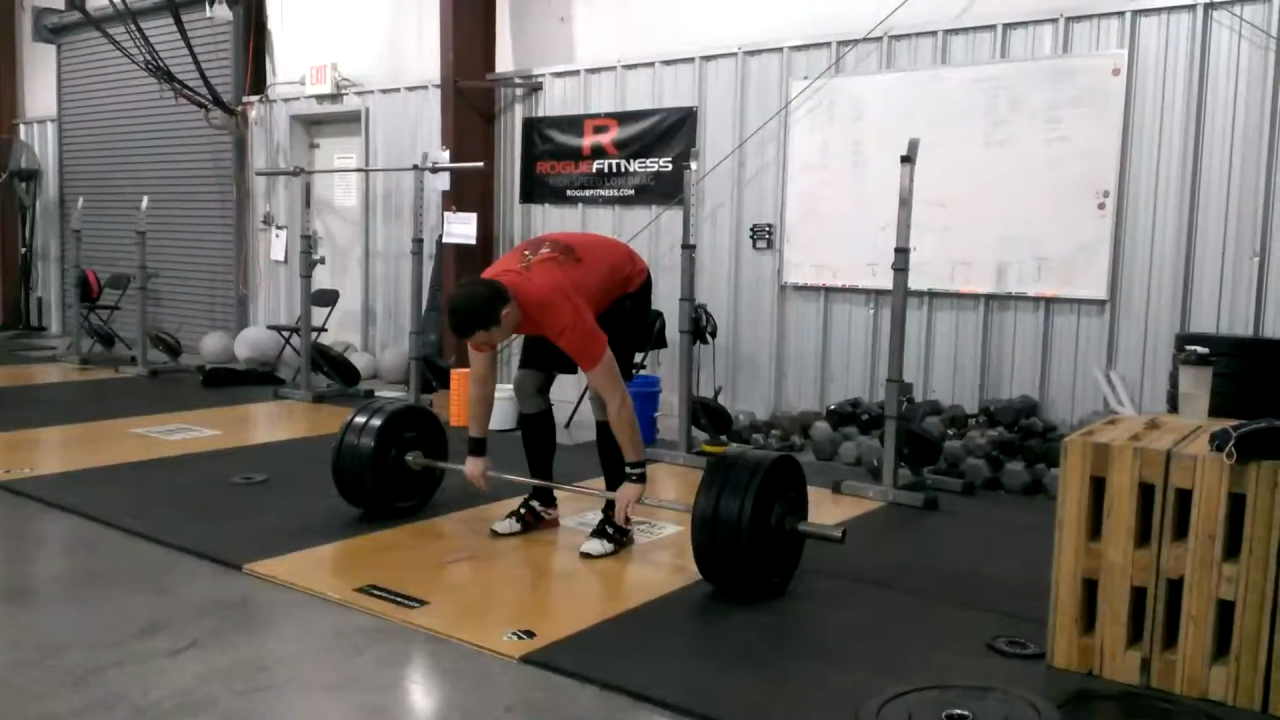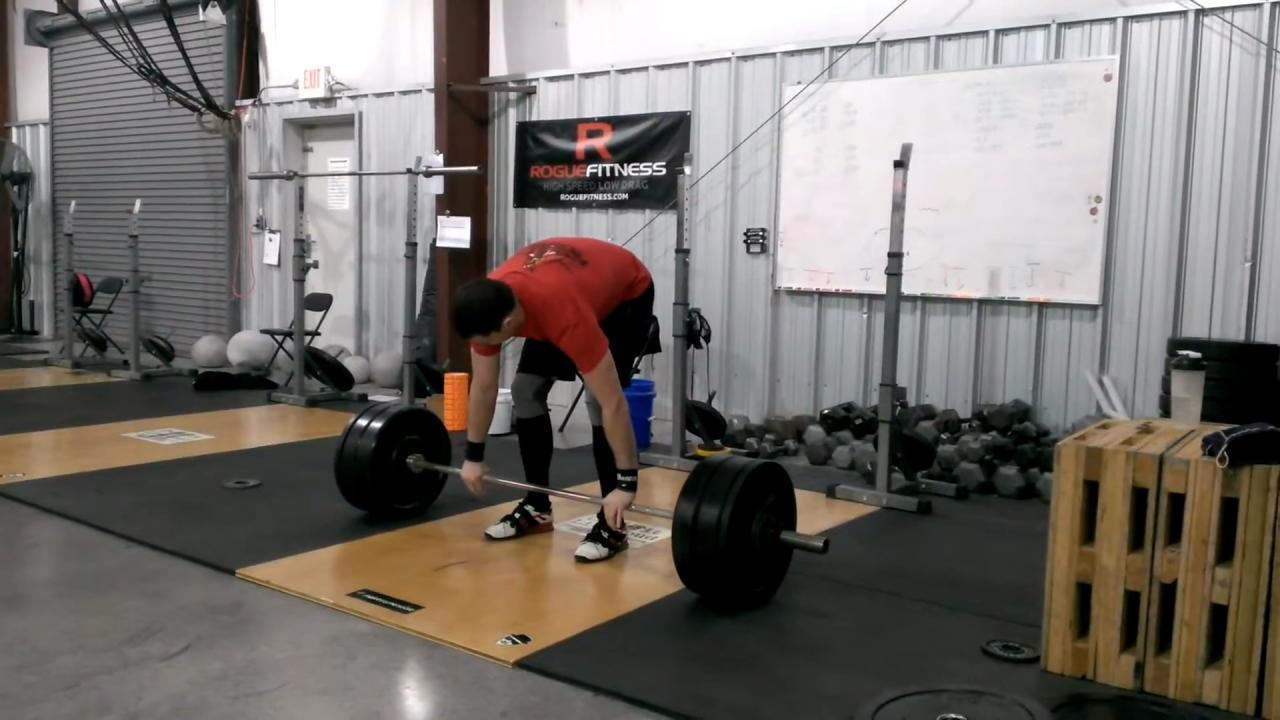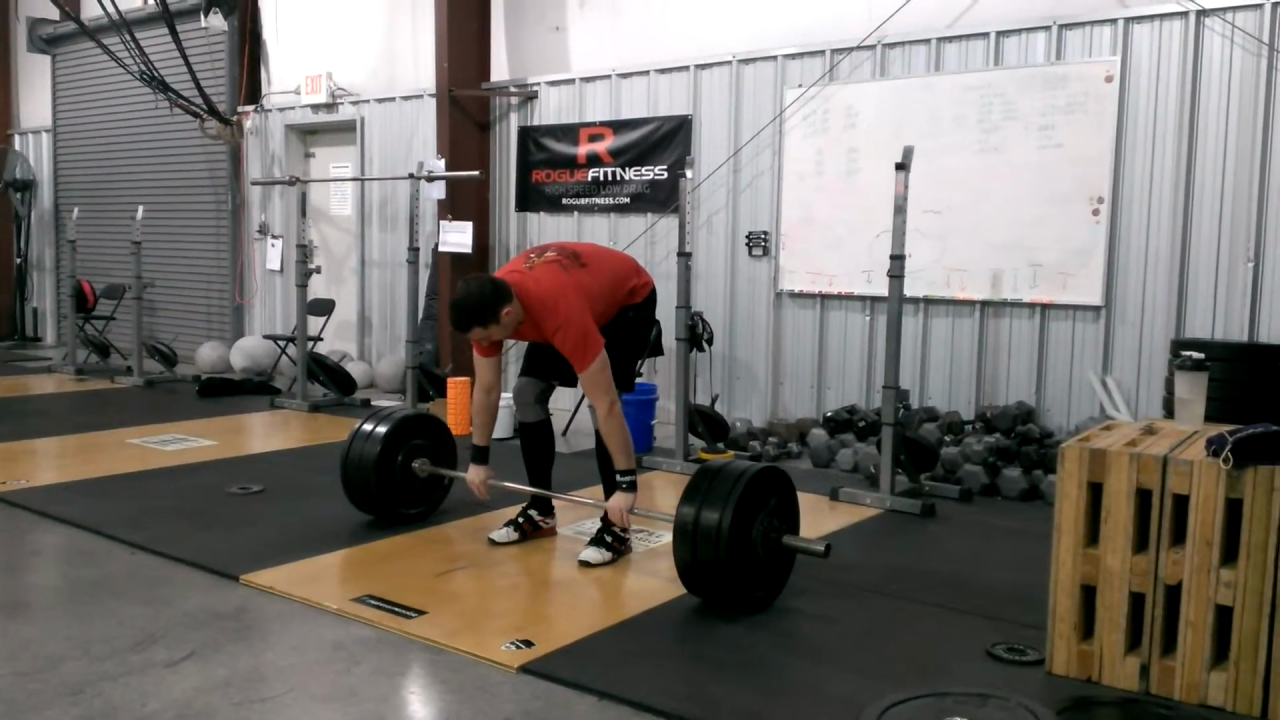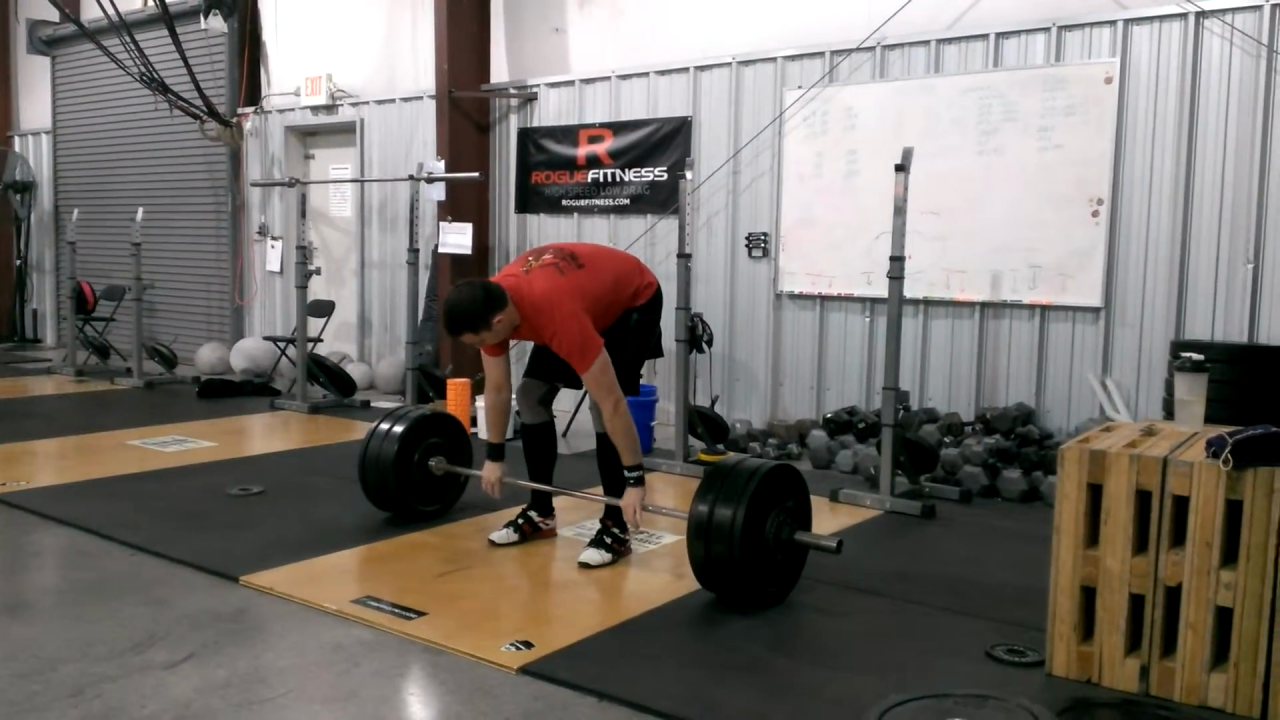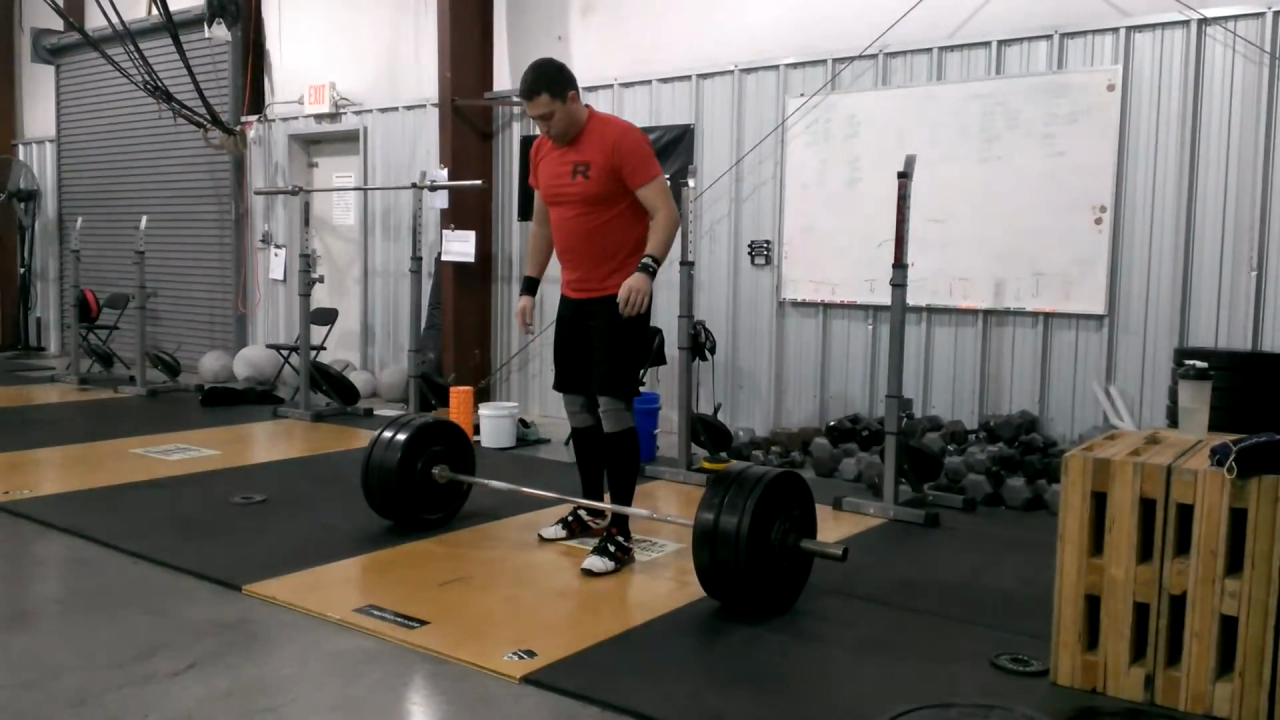
dt=1s
person 1, frame 1
left shoulder: (562, 313)
right shoulder: (481, 303)
left elbow: (617, 398)
right elbow: (481, 382)
left wrist: (635, 474)
right wrist: (476, 451)
left hip: (624, 287)
left knee: (600, 394)
right knee: (528, 386)
left ankle: (616, 519)
right ankle: (542, 502)
person 1, frame 2
left shoulder: (565, 316)
right shoulder: (487, 305)
left elbow: (613, 403)
right elbow: (483, 386)
left wrist: (627, 482)
right wrist: (473, 456)
left hip: (627, 294)
left knee: (597, 399)
right knee: (525, 390)
left ankle: (612, 525)
right ankle: (537, 507)
person 1, frame 3
left shoulder: (563, 314)
right shoulder: (488, 305)
left elbow: (606, 405)
right elbow: (485, 389)
left wrist: (626, 485)
right wrist: (478, 460)
left hip: (629, 301)
left knee: (598, 402)
right knee: (526, 394)
left ankle: (615, 527)
right ankle: (540, 511)
person 1, frame 4
left shoulder: (559, 318)
right shoulder: (493, 303)
left elbow: (612, 404)
right elbow: (497, 388)
left wrist: (634, 482)
right wrist: (495, 457)
left hip: (634, 302)
right hip: (590, 295)
left knee: (599, 406)
right knee: (530, 395)
left ankle: (615, 529)
right ankle: (540, 513)
person 1, frame 5
left shoulder: (621, 139)
right shoulder: (542, 150)
left elbow: (666, 212)
left wrist: (646, 269)
right wrist: (529, 287)
left hip: (620, 297)
right hip: (575, 297)
left knee: (613, 408)
right knee: (577, 405)
left ankle: (620, 533)
right ankle: (591, 510)
